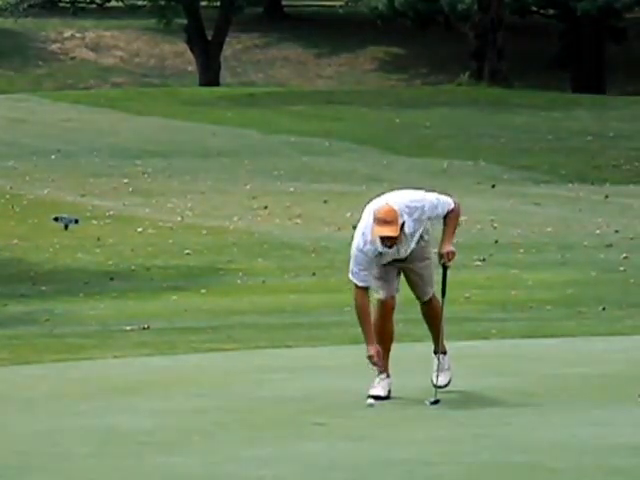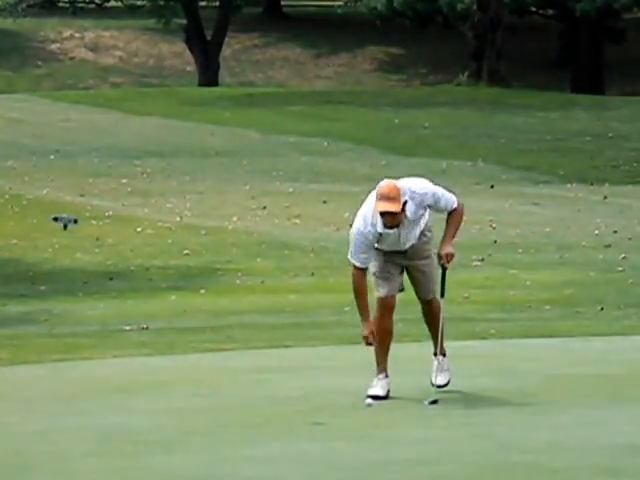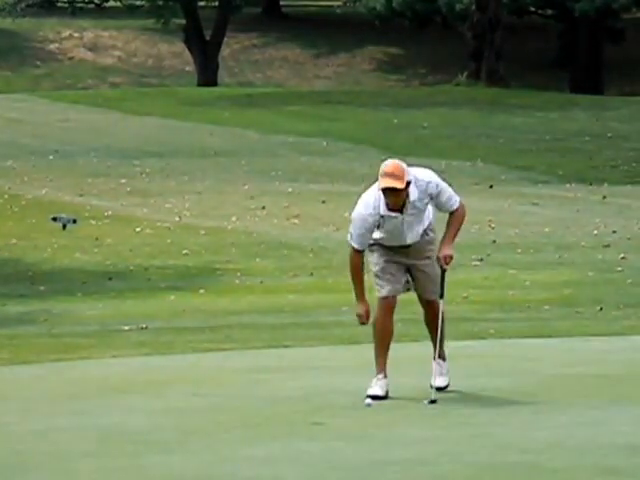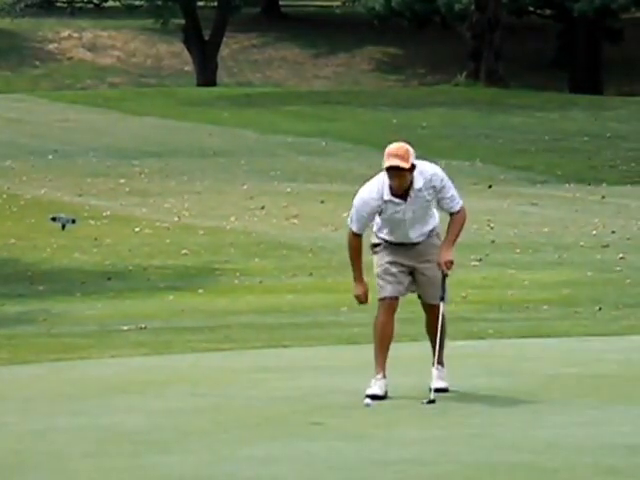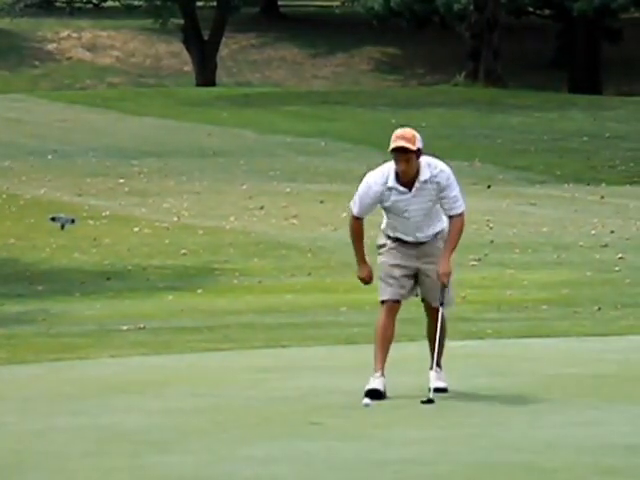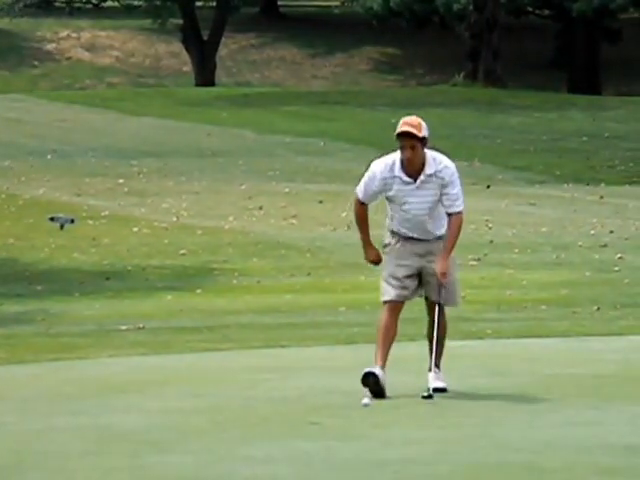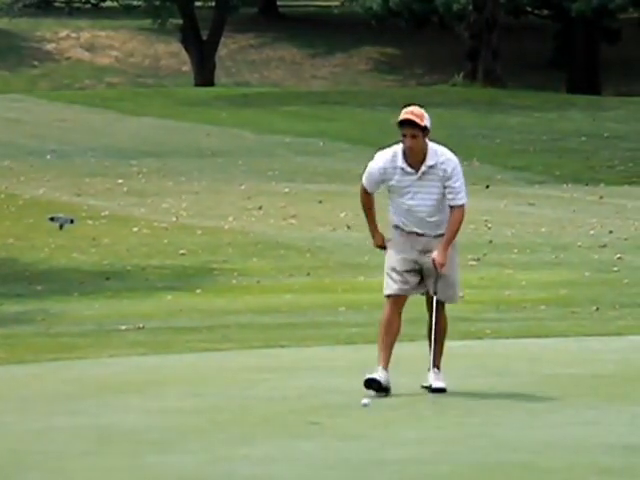
dt=0.1s
person 1, frame 1
left shoulder: (419, 204)
right shoulder: (364, 244)
left elbow: (454, 206)
right elbow: (361, 291)
left wrist: (446, 243)
right wrist: (370, 342)
left hip: (416, 241)
right hip: (380, 257)
left knee: (427, 298)
right knee: (385, 304)
left ankle: (440, 353)
right ankle: (383, 376)
person 1, frame 2
left shoulder: (421, 192)
right shoulder: (364, 227)
left elbow: (457, 207)
right elbow: (358, 271)
left wrist: (447, 243)
right wrist: (365, 321)
left hip: (418, 239)
right hip: (382, 249)
left knee: (428, 298)
right knee: (385, 302)
left ankle: (440, 355)
right ankle: (381, 375)
person 1, frame 3
left shoulder: (427, 182)
right shoulder: (367, 209)
left elbow: (458, 209)
right elbow: (356, 252)
left wrist: (448, 244)
right wrist: (360, 300)
left hip: (421, 239)
right hip: (385, 246)
left knee: (431, 301)
right knee: (386, 303)
left ankle: (440, 359)
right ankle: (380, 377)
person 1, frame 4
left shoulder: (433, 176)
right shoulder: (369, 195)
left elbow: (458, 212)
right elbow: (355, 235)
left wrist: (449, 249)
right wrist: (358, 281)
left hip: (427, 242)
right hip: (390, 246)
left knee: (433, 305)
right knee: (387, 304)
left ankle: (438, 366)
right ankle: (379, 376)
person 1, frame 5
left shoulder: (440, 174)
right shoulder: (376, 181)
left elbow: (457, 217)
right elbow: (356, 218)
left wrist: (446, 259)
right wrist: (361, 263)
left hip: (432, 243)
right hip: (396, 245)
left knee: (433, 307)
right knee: (389, 305)
left ankle: (436, 369)
right ankle: (378, 375)
person 1, frame 6
left shoulder: (444, 169)
right shoulder: (382, 170)
left elbow: (456, 215)
right elbow: (361, 202)
left wrist: (444, 259)
right wrist: (367, 245)
left hip: (436, 242)
right hip: (401, 243)
left knee: (436, 307)
right knee: (392, 304)
left ankle: (435, 369)
right ankle: (378, 369)
person 1, frame 7
left shoulder: (447, 162)
right shoulder: (384, 162)
left elbow: (458, 208)
right elbow: (366, 190)
left wrist: (443, 249)
right wrist: (374, 231)
left hip: (439, 240)
right hip: (403, 238)
left knee: (437, 305)
right knee: (394, 300)
left ankle: (435, 370)
right ankle: (382, 370)
